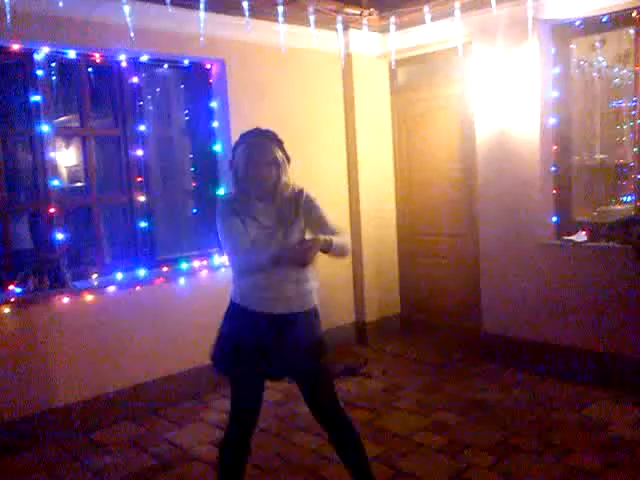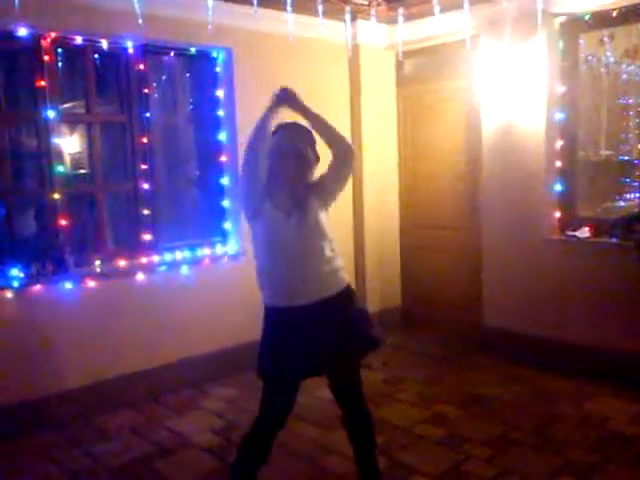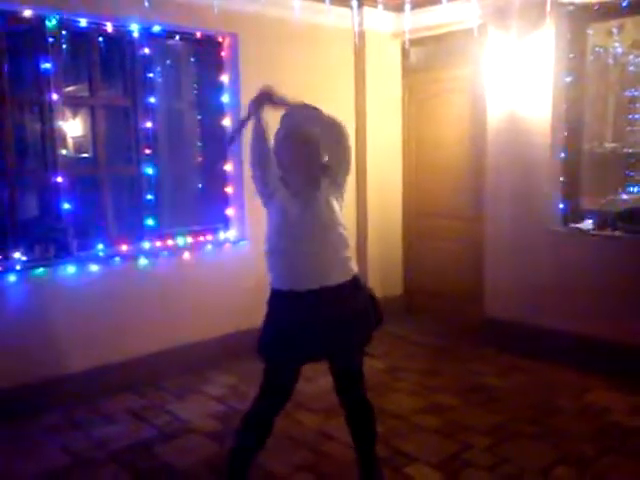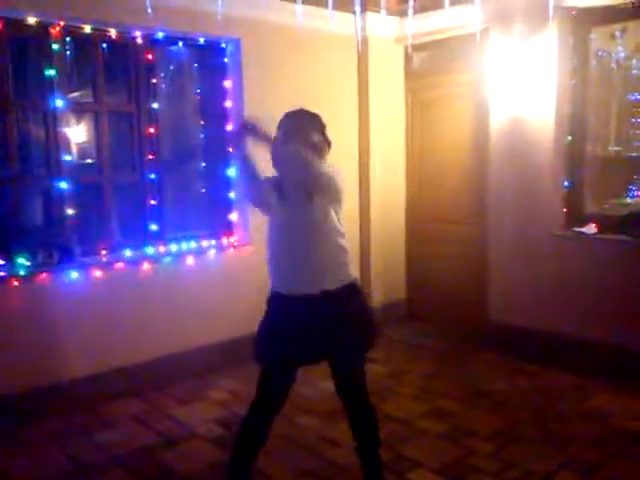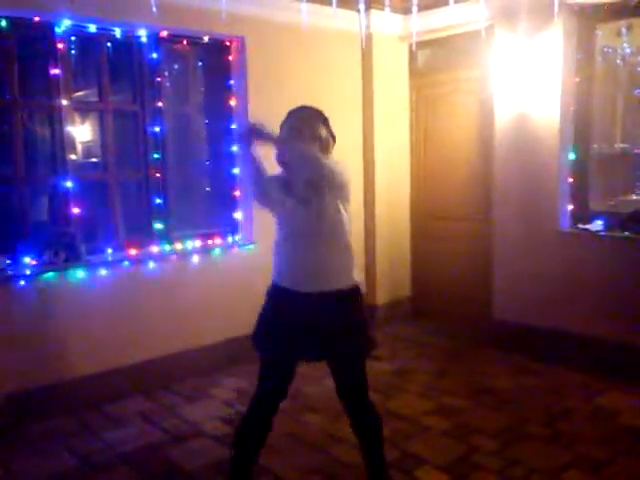
dt=1s
person 1, frame 1
left shoulder: (299, 200)
right shoulder: (230, 208)
left elbow: (343, 245)
right elbow: (239, 261)
left wrist: (320, 241)
right wrist: (281, 255)
left hip: (298, 319)
right hip: (249, 321)
left knee: (328, 409)
right knee: (242, 417)
person 1, frame 2
left shoulder: (316, 194)
right shoulder: (255, 198)
left elbow: (346, 159)
right elbow: (251, 157)
left wrist: (309, 114)
right wrist: (271, 111)
left hip: (335, 307)
right hip: (285, 317)
left knee: (352, 402)
right knee: (273, 413)
person 1, frame 3
left shoulder: (330, 182)
right shoulder: (271, 183)
left elbow: (337, 135)
right elbow: (261, 157)
left wrist: (286, 103)
right wrist: (259, 115)
left hip: (341, 297)
right hip: (290, 302)
left knee: (352, 392)
right knee: (271, 397)
person 1, frame 4
left shoulder: (327, 189)
right shoulder: (274, 189)
left elbow: (315, 170)
right elbow: (260, 197)
left wrist: (266, 136)
right wrist: (244, 151)
left hip: (338, 302)
right hip: (289, 306)
left knee: (355, 394)
right knee: (267, 403)
person 1, frame 5
left shoulder: (333, 184)
right shoulder: (277, 187)
left elbow: (321, 166)
right elbow: (263, 193)
left wrist: (273, 137)
right wrist: (251, 149)
left hip: (339, 300)
right hip: (288, 301)
left knee: (356, 397)
right knee: (266, 399)
